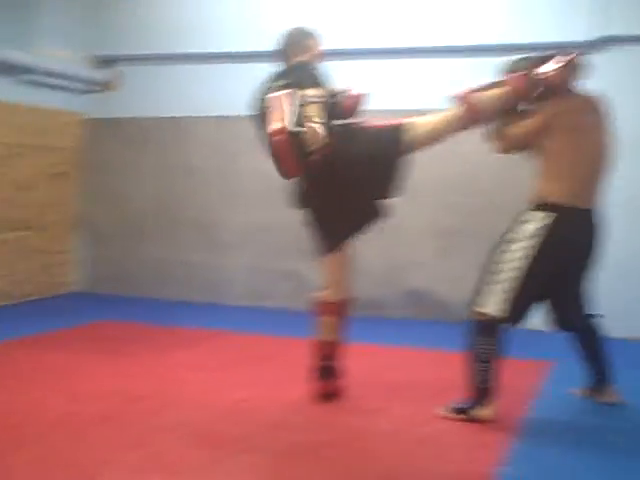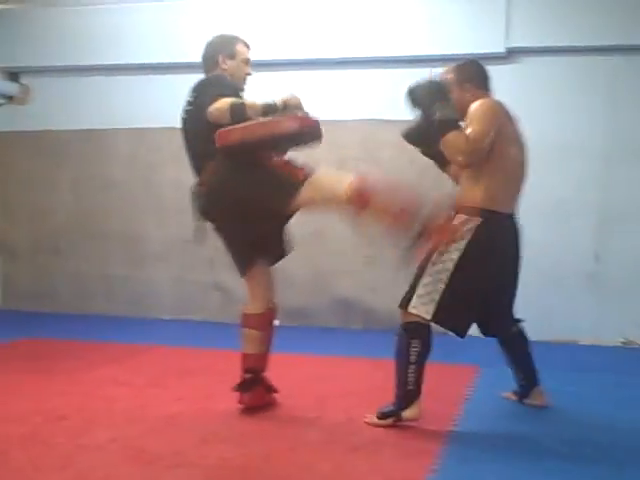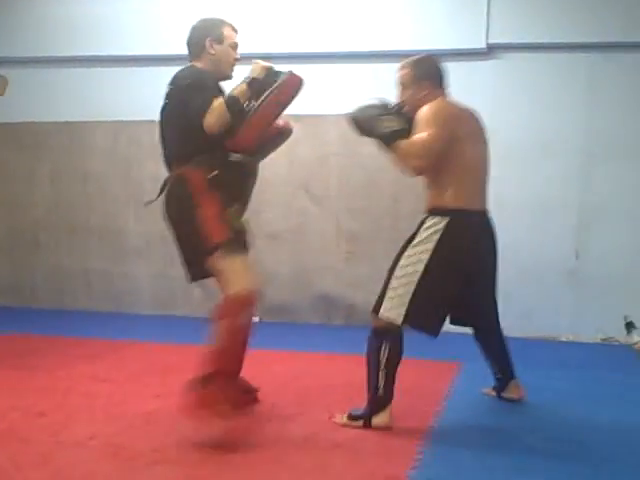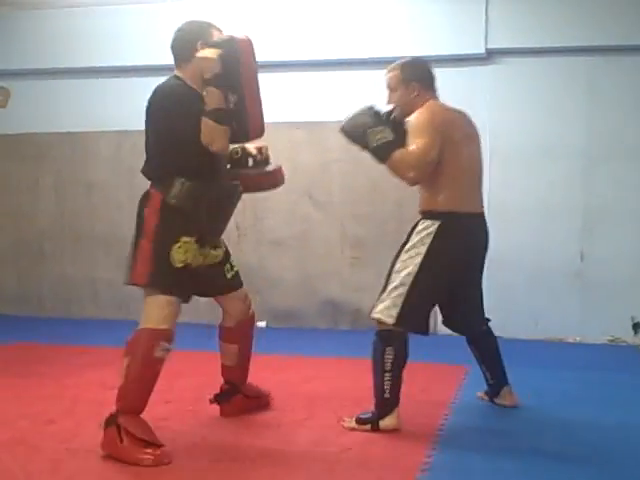
dt=0.2s
person 1, frame 1
left shoulder: (269, 92)
right shoulder: (302, 73)
right elbow: (312, 96)
right wrist: (313, 126)
left hip: (317, 184)
right hip: (340, 155)
left knee: (334, 284)
right knee: (440, 123)
left ankle: (326, 371)
right ankle: (523, 88)
person 1, frame 2
left shoulder: (198, 104)
right shoulder: (213, 86)
right elbow: (220, 112)
left wrist: (270, 113)
right wrist: (271, 108)
left hip: (223, 197)
right hip: (245, 180)
left knee: (260, 296)
right knee: (344, 187)
left ankle: (252, 382)
right ankle: (415, 227)
person 1, frame 3
left shoulder: (199, 86)
right shoulder: (193, 80)
left elbow: (223, 139)
right elbow: (211, 123)
right wrist: (250, 85)
left hip: (209, 194)
right hip: (202, 191)
left knee: (238, 291)
right knee: (241, 287)
left ankle: (227, 383)
right ankle: (213, 385)
person 1, frame 4
left shoulder: (188, 97)
right shoulder: (172, 93)
right elbow: (212, 145)
left wrist: (246, 155)
right wrist: (214, 90)
left hip: (193, 223)
right hip: (170, 219)
left knee: (239, 304)
right knee: (161, 320)
left ankle: (235, 390)
right ankle: (123, 425)
person 2, frame 1
left shoulder: (559, 103)
right shoulder: (588, 108)
left elbow: (506, 142)
left wrist: (513, 103)
left hip: (551, 220)
right hip: (580, 222)
left knee: (488, 309)
right knee: (573, 312)
left ankle: (481, 401)
right ankle: (602, 386)
person 2, frame 2
left shoulder: (485, 109)
right shoulder: (499, 119)
left elbow: (465, 155)
left wrist: (438, 117)
right wrist: (433, 148)
left hip: (478, 226)
right hip: (502, 229)
left knee: (415, 312)
right knee: (501, 317)
left ankle: (406, 404)
right ankle: (531, 388)
person 2, frame 3
left shoulder: (435, 112)
right shoulder: (467, 117)
left elbow: (417, 162)
left wrist: (389, 130)
right wrist: (400, 134)
left hip: (447, 227)
right hip: (477, 227)
left knee: (387, 315)
right knee: (480, 312)
left ankle: (377, 409)
right ankle: (508, 383)
person 2, frame 4
left shoulder: (427, 116)
right shoulder: (462, 120)
left elbow: (414, 171)
left wrist: (378, 139)
right wrist: (396, 136)
left hip: (442, 229)
right hip: (473, 229)
left knee: (388, 318)
right knee: (470, 318)
left ankle: (385, 413)
right ankle: (500, 389)
